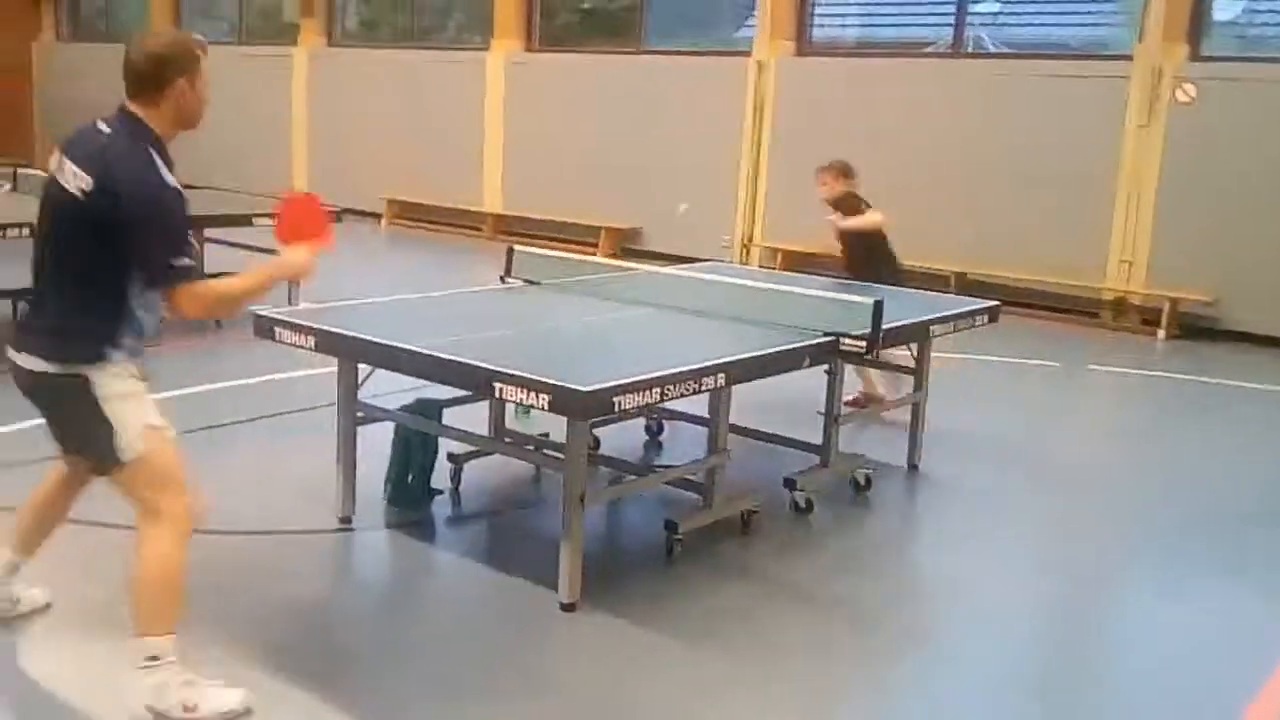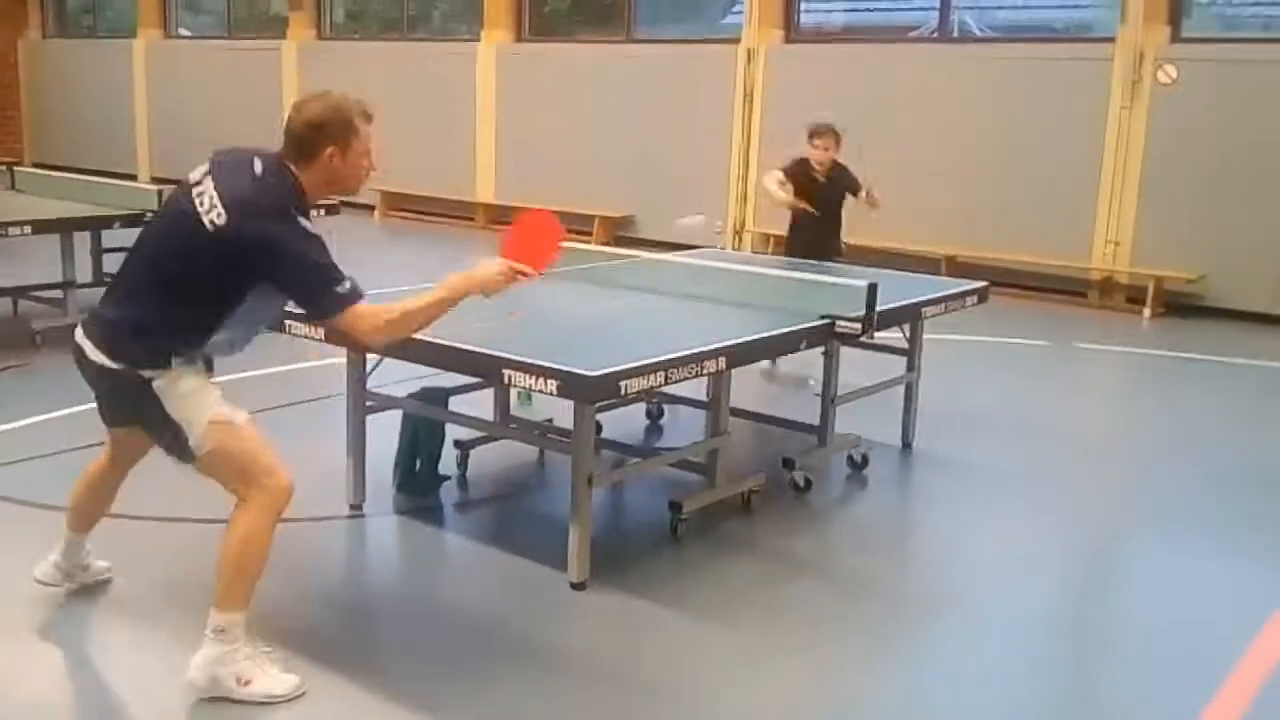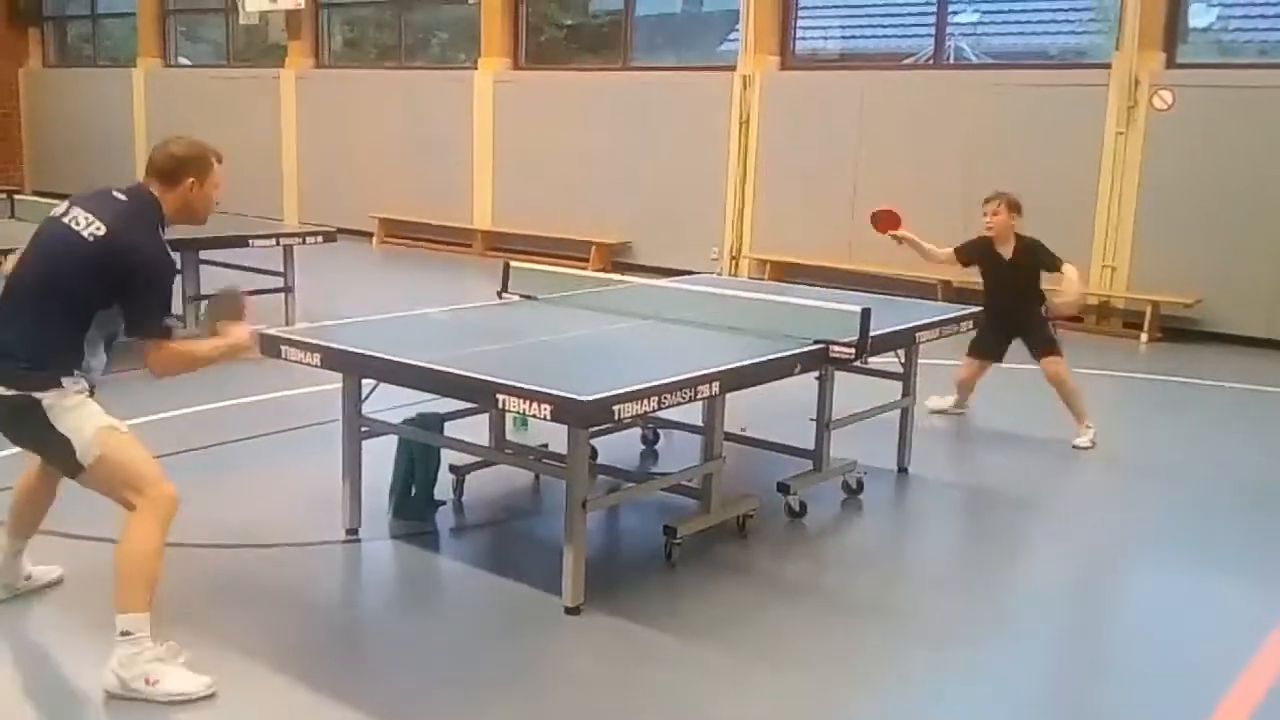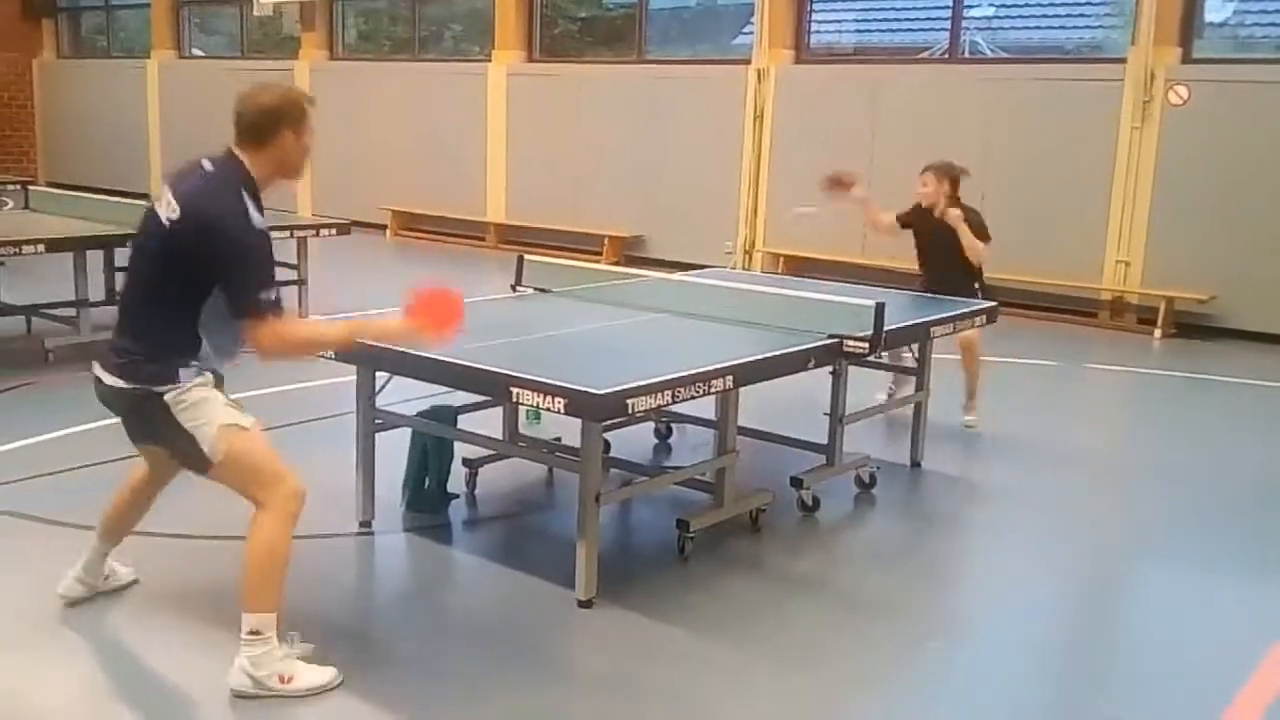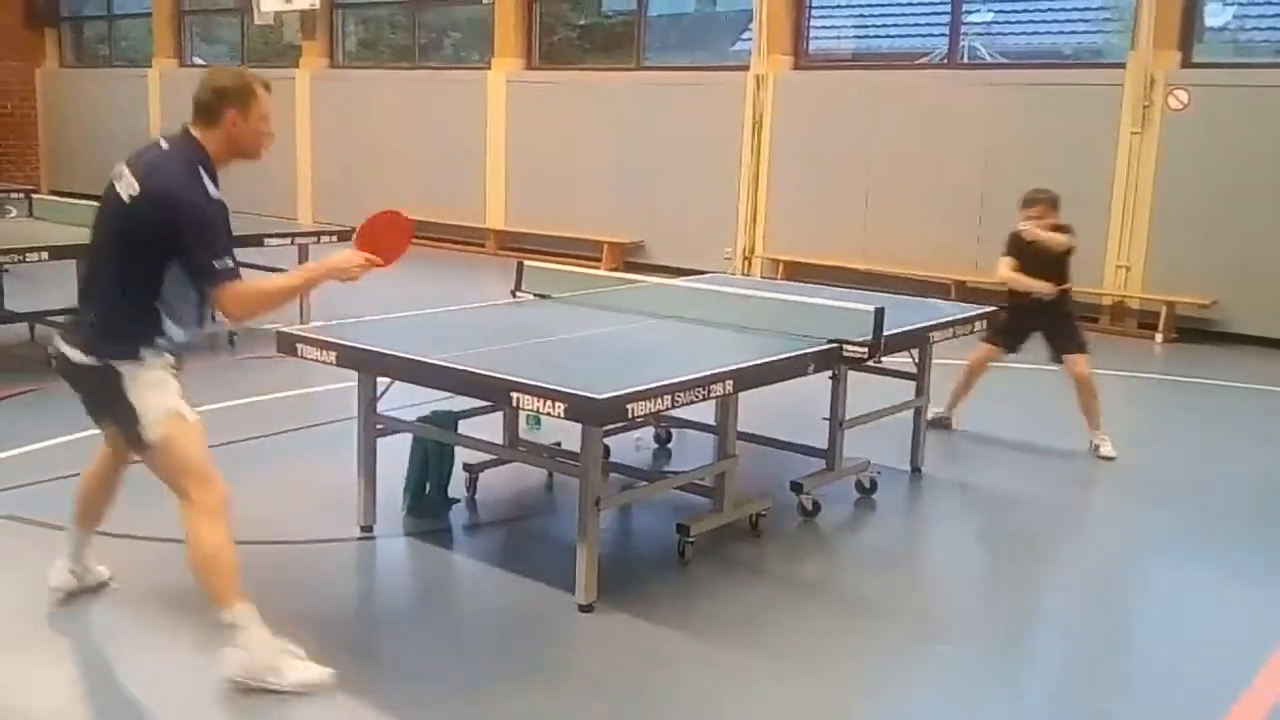
dt=0.7s
person 1, frame 1
left shoulder: (87, 141)
right shoulder: (150, 184)
right elbow: (191, 305)
left wrist: (156, 259)
right wrist: (275, 269)
right hip: (87, 366)
left knee: (80, 467)
right knee: (172, 506)
person 1, frame 2
left shoulder: (238, 164)
right shoulder: (279, 231)
left elbow: (183, 224)
right elbow: (371, 328)
right wrist: (468, 282)
left hip: (105, 341)
right hip: (150, 366)
left knee: (124, 449)
right knee: (267, 486)
left ankle: (67, 560)
right ankle: (222, 655)
person 1, frame 3
left shoulder: (91, 204)
right shoulder: (144, 251)
right elbow: (161, 359)
right wrist: (230, 344)
left knee: (53, 458)
right knee: (154, 499)
right ankle: (133, 659)
person 1, frame 4
left shoulder: (198, 178)
right shoulder: (235, 221)
right elbow: (272, 341)
left wrist: (210, 300)
right wrist: (368, 328)
left hip: (129, 367)
right hip: (164, 383)
left knee: (160, 466)
right knee: (281, 493)
left ankle: (89, 573)
right ankle: (259, 657)
person 1, frame 5
left shoulder: (151, 157)
right shoulder: (193, 196)
right elbow: (236, 303)
left wrist: (192, 288)
right wrist: (324, 270)
left hip: (87, 347)
right hip: (124, 362)
left knee: (118, 449)
right knee: (204, 494)
left ankle: (75, 564)
right ankle: (251, 647)
person 2, frame 1
left shoulder: (853, 204)
right shoulder: (843, 206)
left elbow: (878, 220)
left wrist: (844, 224)
left hip: (881, 279)
right hip: (863, 278)
right ankle: (871, 390)
person 2, frame 2
left shoulder: (841, 175)
right shoulder: (798, 168)
left elbow: (873, 203)
right elbow: (770, 179)
left wrist: (870, 196)
right wrist: (780, 195)
left hip: (829, 248)
right hip: (799, 246)
person 2, frame 3
left shoulder: (1031, 247)
right shoulder: (980, 247)
left elbow: (1069, 271)
right elbow: (939, 257)
left wrist: (1071, 294)
right wrist: (911, 239)
left hip: (1032, 316)
right hip: (996, 318)
left knee: (1056, 373)
right knee: (964, 378)
left ankle: (1085, 425)
right ankle: (960, 400)
person 2, frame 4
left shoulder: (971, 217)
right shoulder: (922, 213)
left elbow: (978, 259)
right elbow: (882, 225)
left wrist: (959, 226)
right wrist: (862, 198)
left hip: (967, 291)
right hip: (932, 290)
left knee: (968, 339)
left ankle: (970, 404)
right ankle: (898, 384)
person 2, frame 5
left shoulder: (1062, 233)
right shoulder: (1016, 238)
left elbow: (1063, 245)
right elbow: (1003, 273)
left wrist: (1039, 236)
right wrist: (1035, 286)
left hip: (1058, 312)
right hip: (1021, 309)
left knee: (1081, 373)
right knee: (977, 361)
left ankle: (1097, 435)
right ankle: (946, 412)
